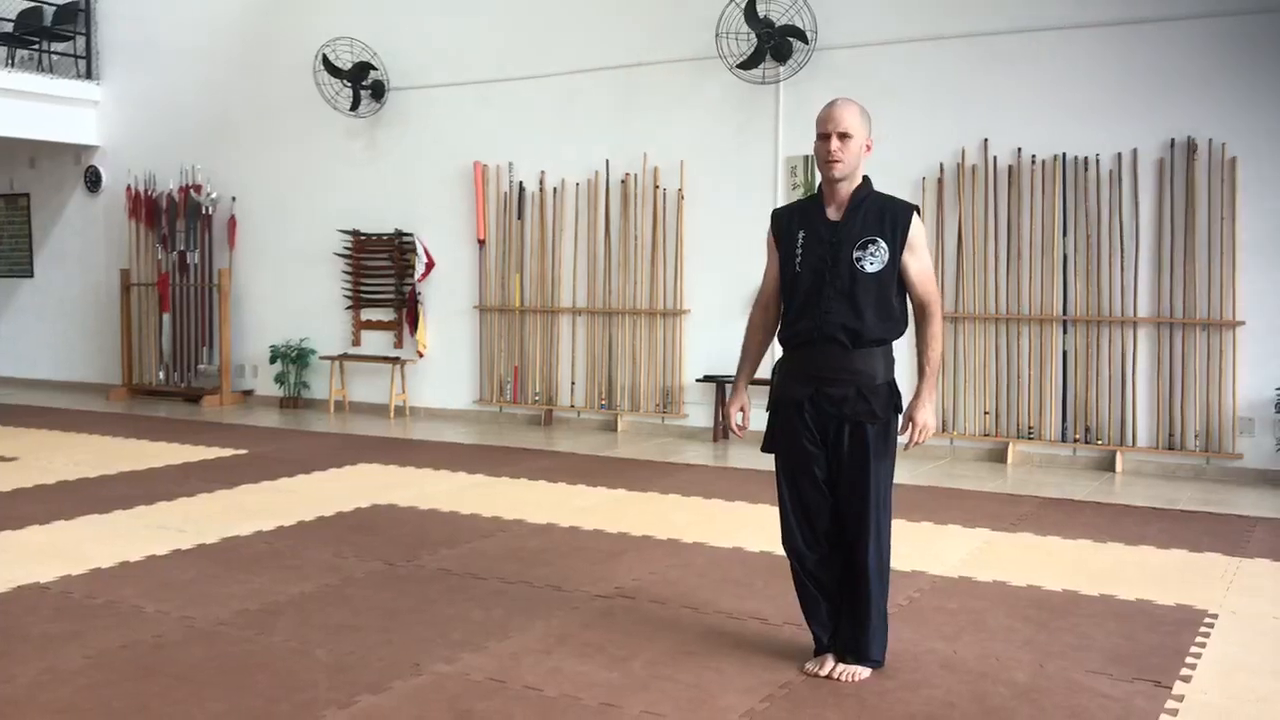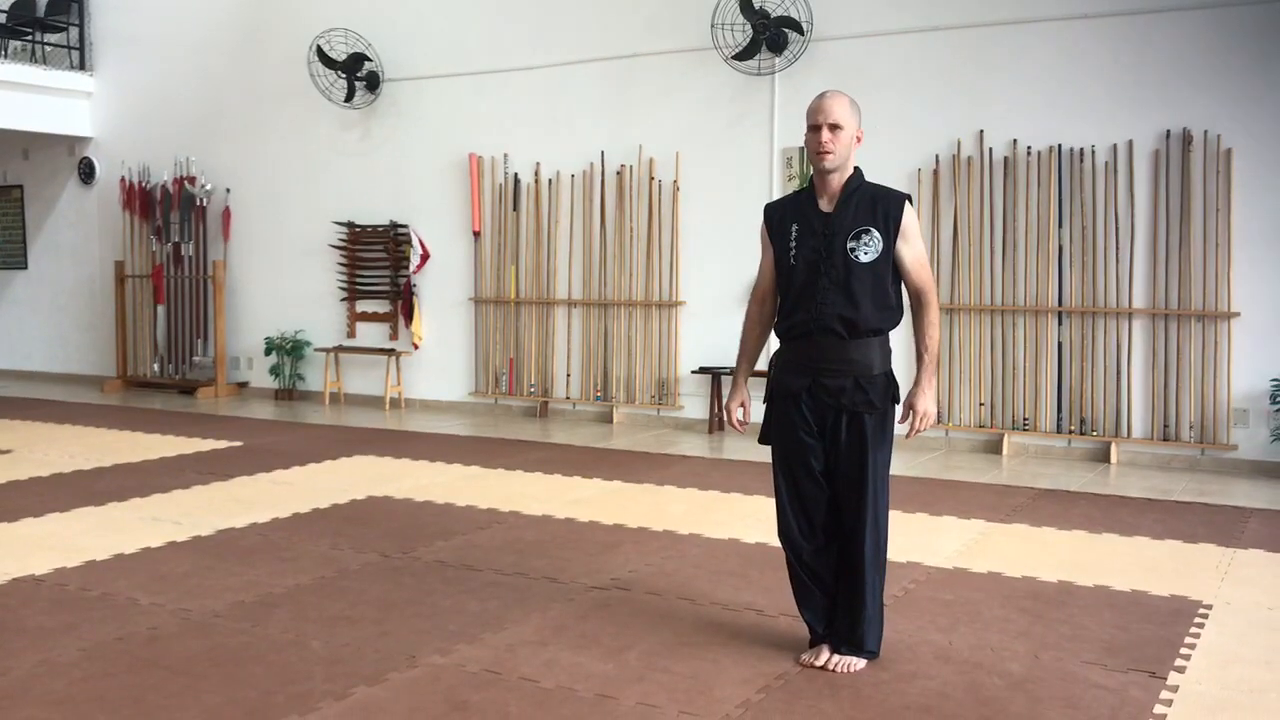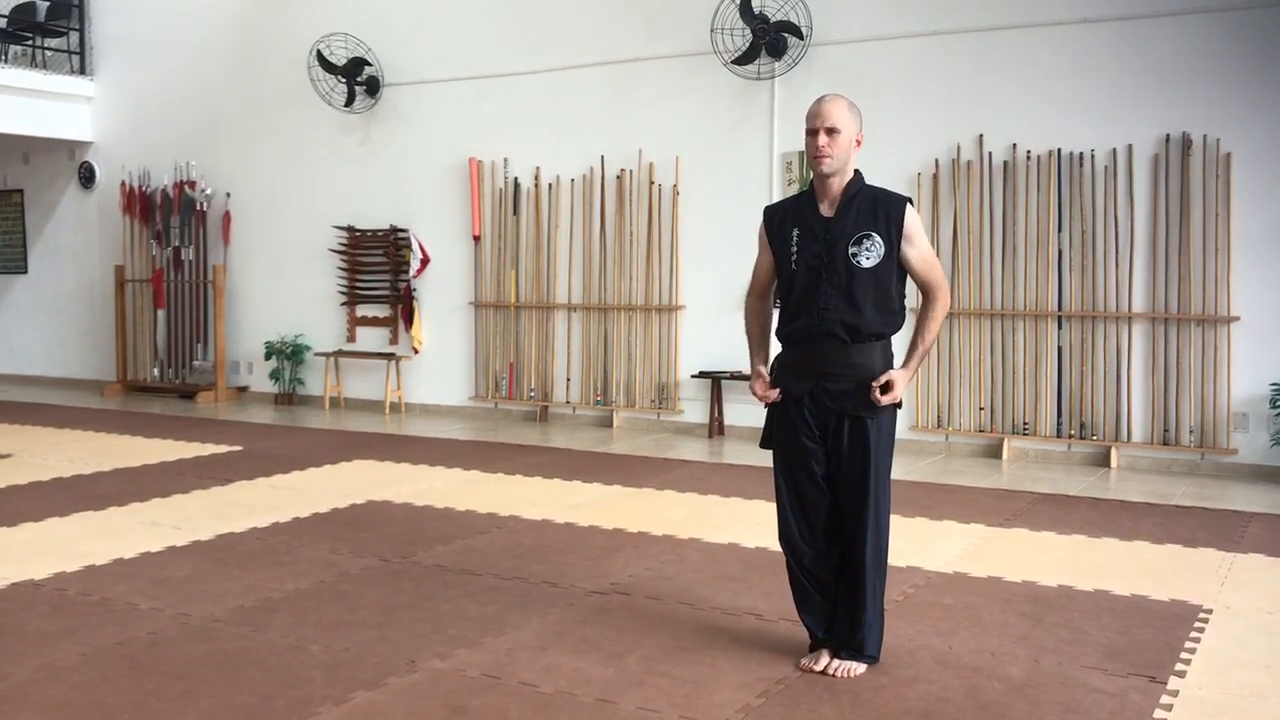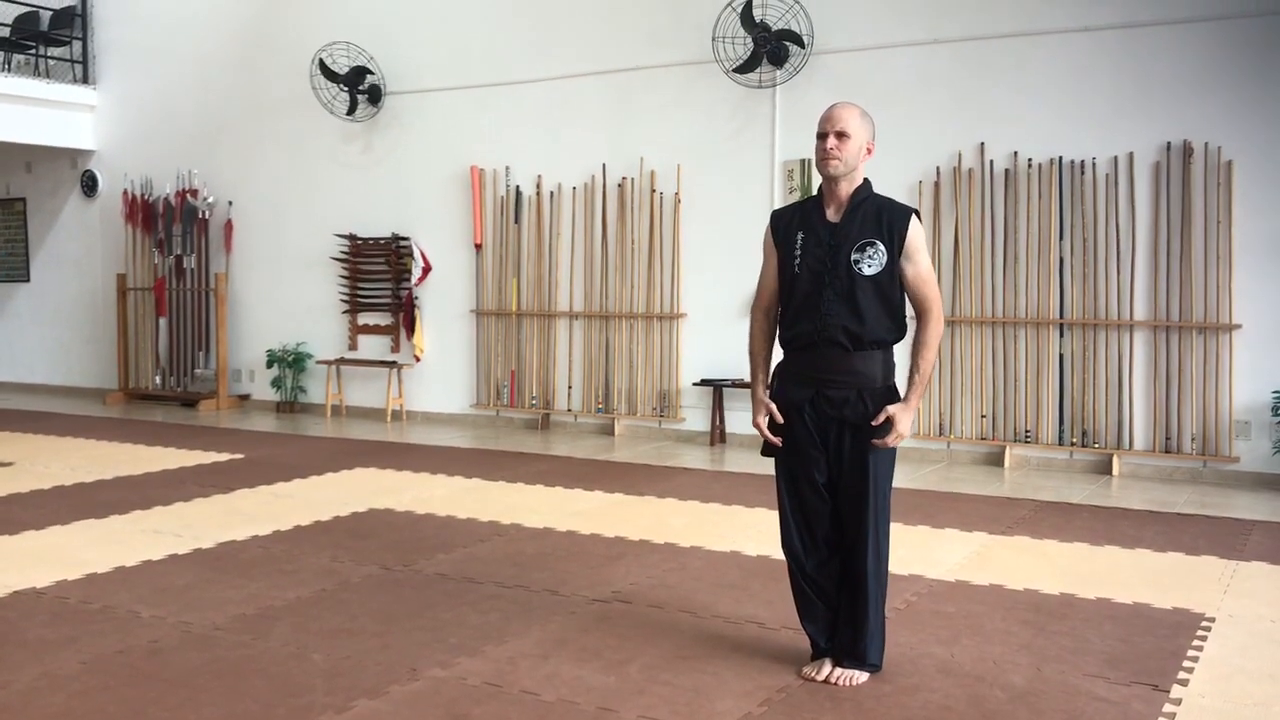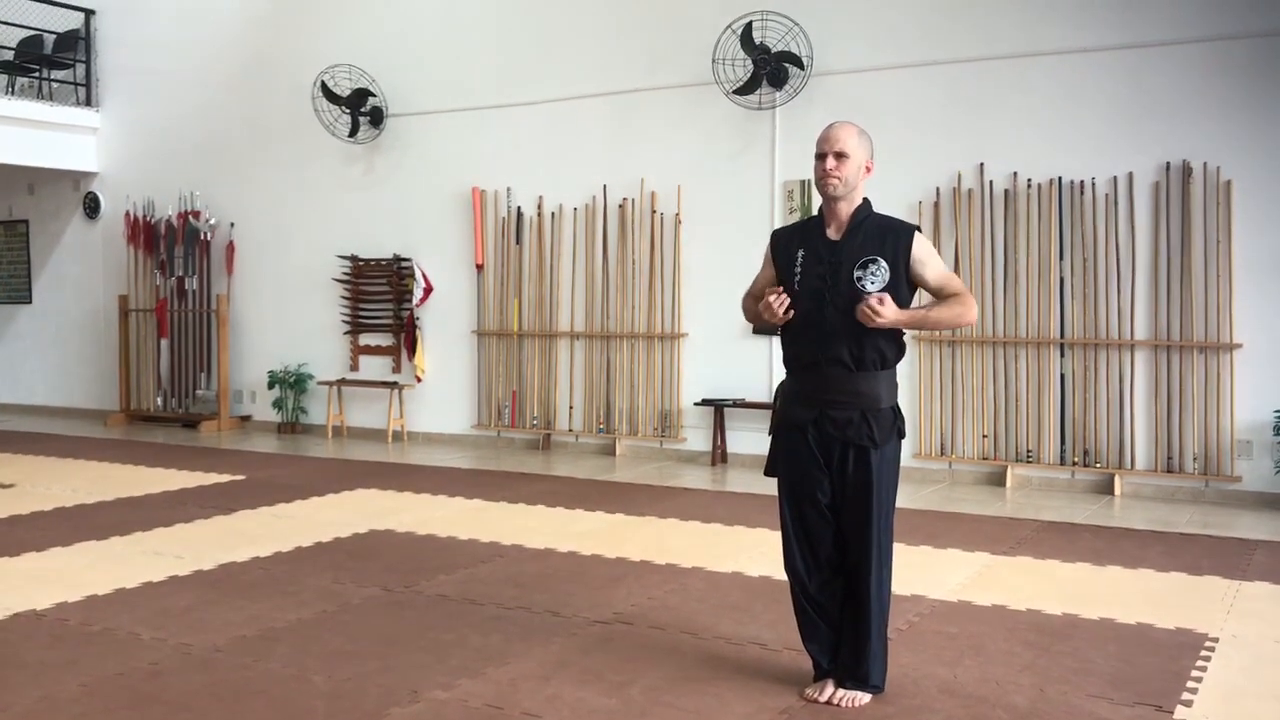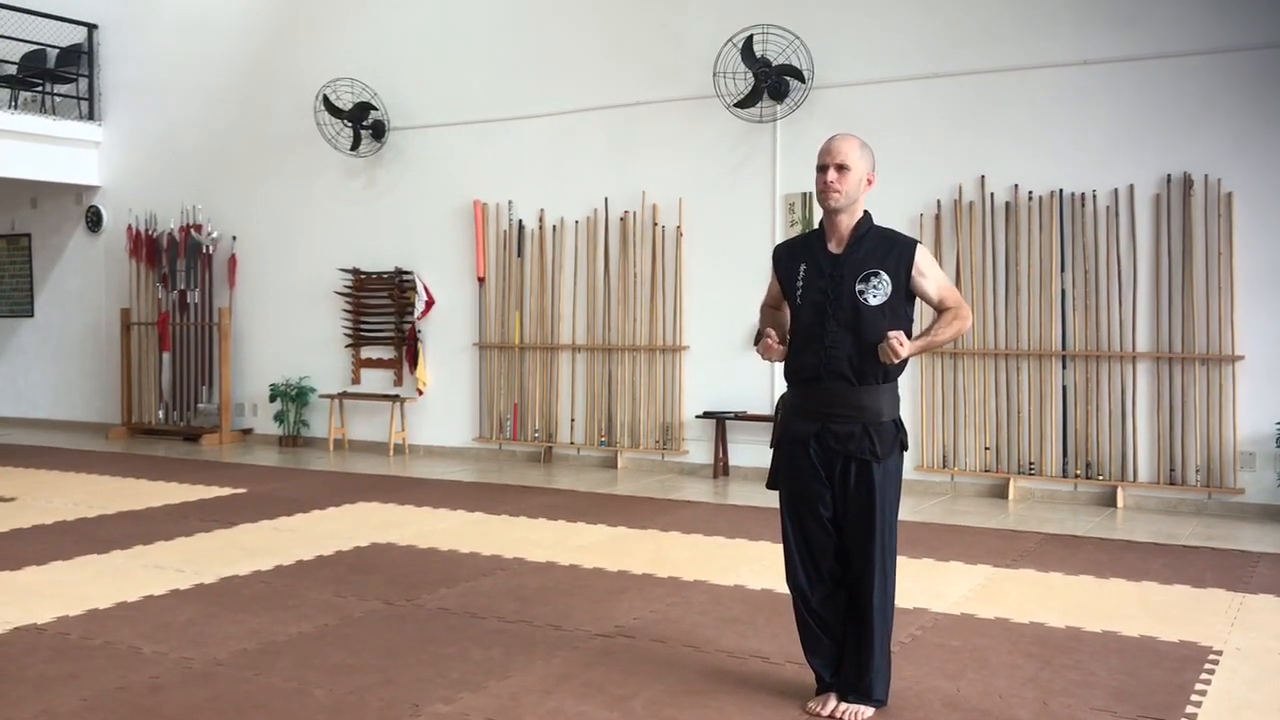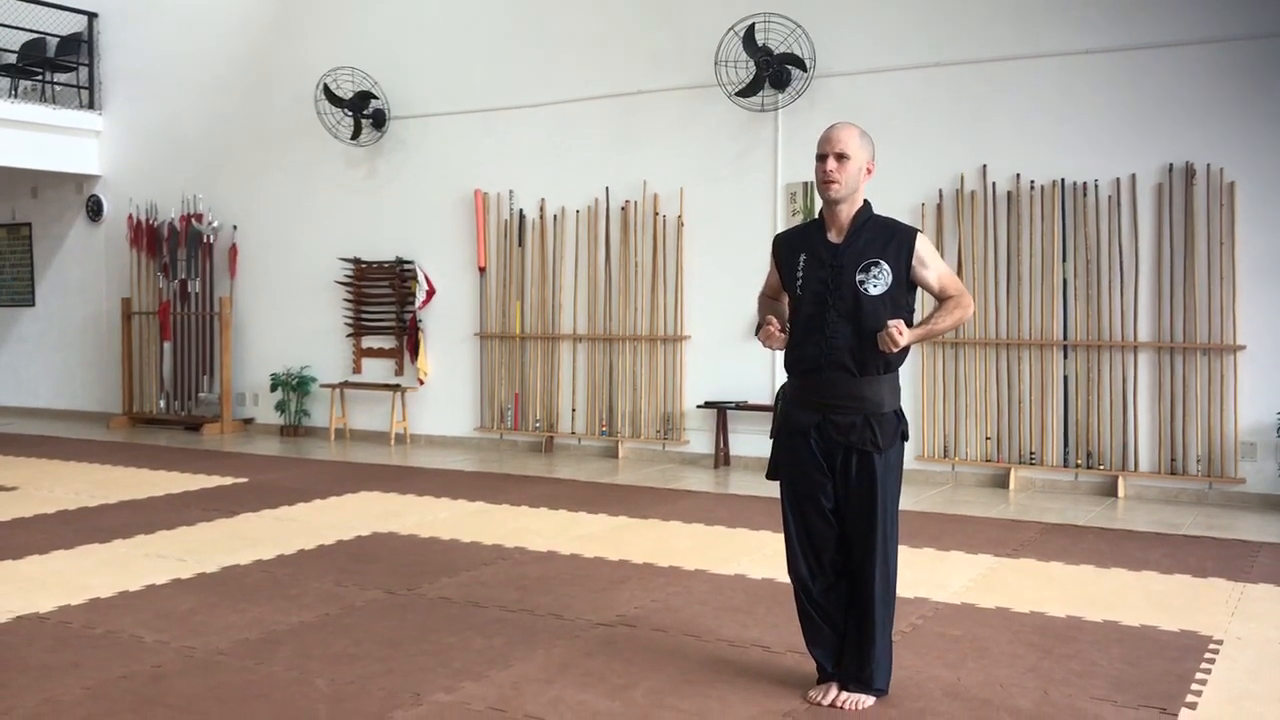
dt=0.7s
person 1, frame 1
left shoulder: (898, 220)
right shoulder: (787, 223)
left elbow: (928, 308)
right elbow: (767, 307)
left wrist: (926, 393)
right wrist: (741, 384)
left hip: (866, 388)
right hip: (797, 387)
left knee: (863, 524)
right knee: (806, 525)
left ankle: (861, 646)
right ankle: (828, 639)
person 1, frame 2
left shoulder: (891, 210)
right shoulder: (780, 216)
left elbow: (924, 297)
right elbow: (763, 302)
left wrist: (926, 381)
right wrist: (740, 380)
left hip: (862, 378)
right hip: (794, 378)
left knee: (860, 514)
right knee: (802, 516)
left ankle: (856, 638)
right ankle: (823, 630)
person 1, frame 3
left shoulder: (893, 213)
right shoulder: (779, 219)
left elbow: (937, 292)
right elbow: (760, 295)
left wrist: (909, 367)
right wrist: (758, 362)
left hip: (863, 385)
right hip: (796, 384)
left knee: (861, 517)
right knee: (803, 519)
left ankle: (856, 641)
right ankle: (823, 635)
person 1, frame 4
left shoulder: (898, 222)
right shoulder: (785, 224)
left elbow: (929, 315)
right elbow: (764, 311)
left wrist: (909, 403)
right wrist: (759, 391)
left hip: (866, 393)
right hip: (797, 391)
left knee: (862, 528)
right knee: (805, 528)
left ankle: (859, 651)
right ankle: (824, 644)
person 1, frame 5
left shoulder: (900, 239)
right shoulder: (787, 242)
left elbow: (964, 307)
right elbow: (750, 304)
left wrist: (898, 317)
right wrist: (766, 312)
left hip: (867, 411)
right hip: (801, 410)
left knee: (865, 547)
right knee: (808, 547)
left ankle: (861, 671)
right ankle: (827, 665)
person 1, frame 6
left shoulder: (901, 253)
right shoulder: (790, 256)
left elbow: (957, 312)
left wrist: (913, 345)
right wrist: (770, 337)
left hip: (869, 425)
right hip: (802, 423)
left knee: (867, 560)
right knee: (810, 561)
person 1, frame 7
left shoulder: (902, 242)
right shoulder: (790, 245)
left elbow: (959, 300)
left wrist: (912, 334)
right wrist: (770, 324)
left hip: (870, 415)
right hip: (803, 413)
left knee: (869, 551)
right knee: (811, 551)
left ankle: (865, 675)
right ankle: (830, 667)
